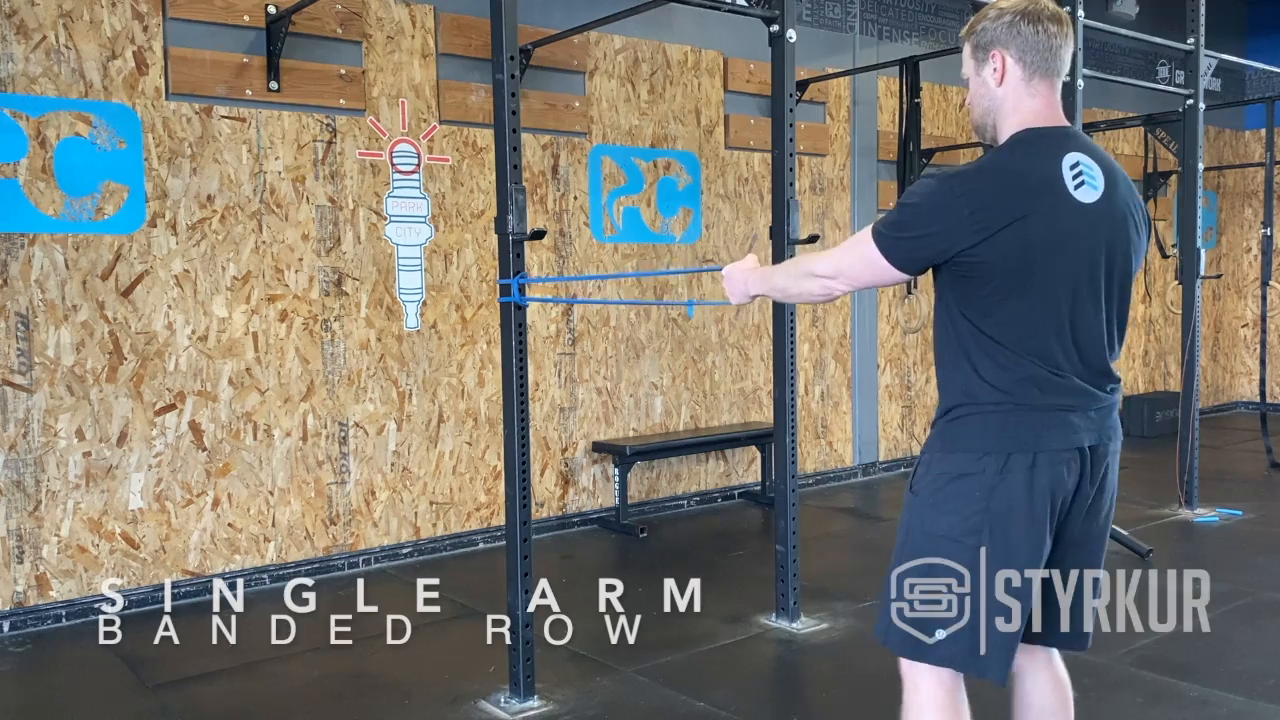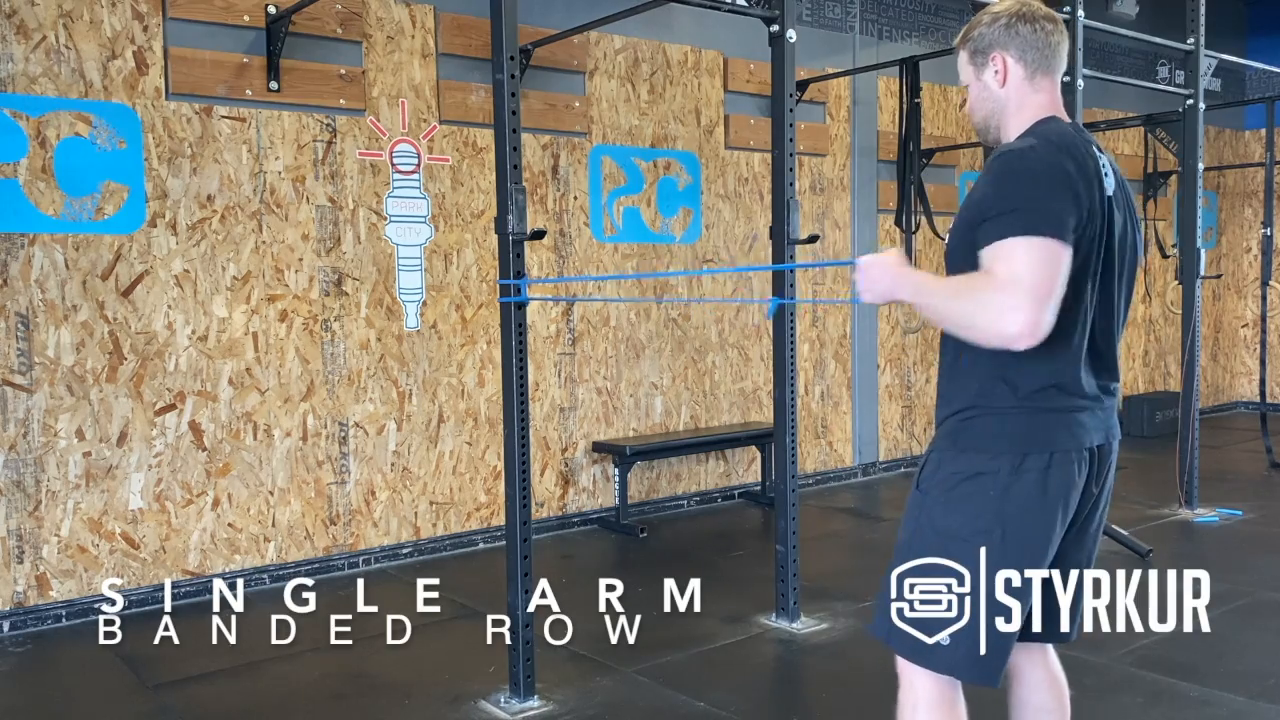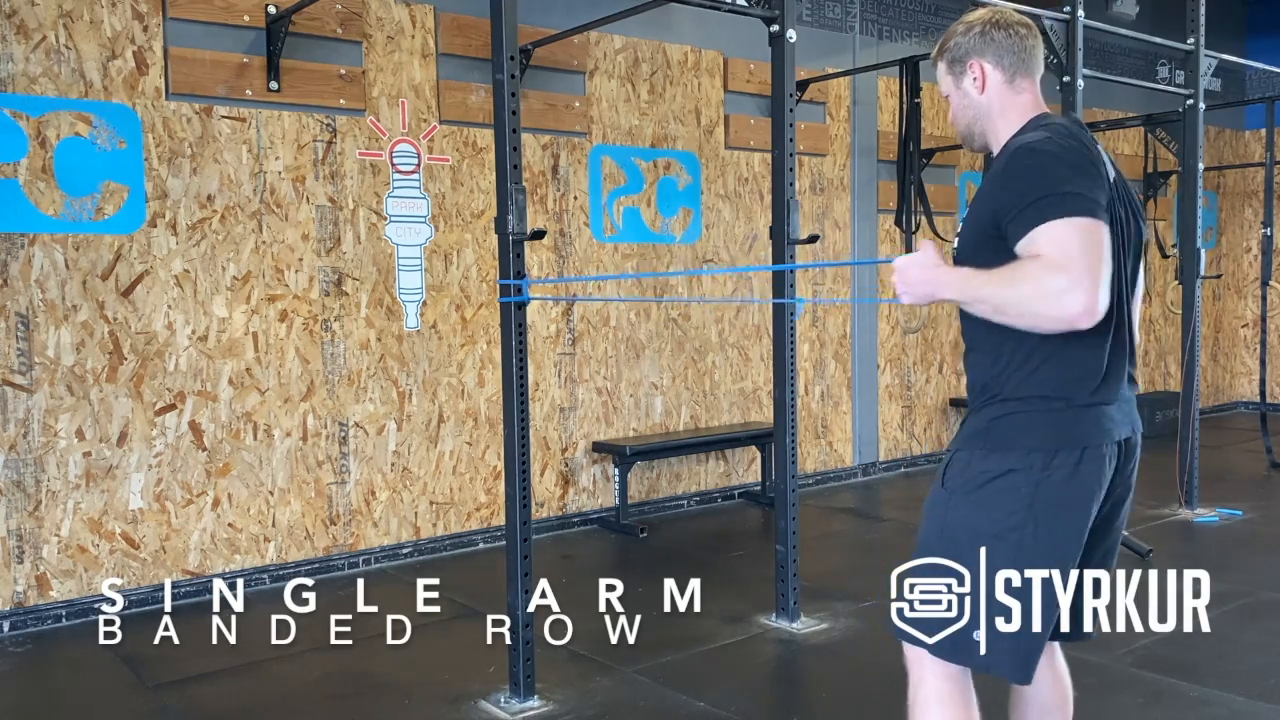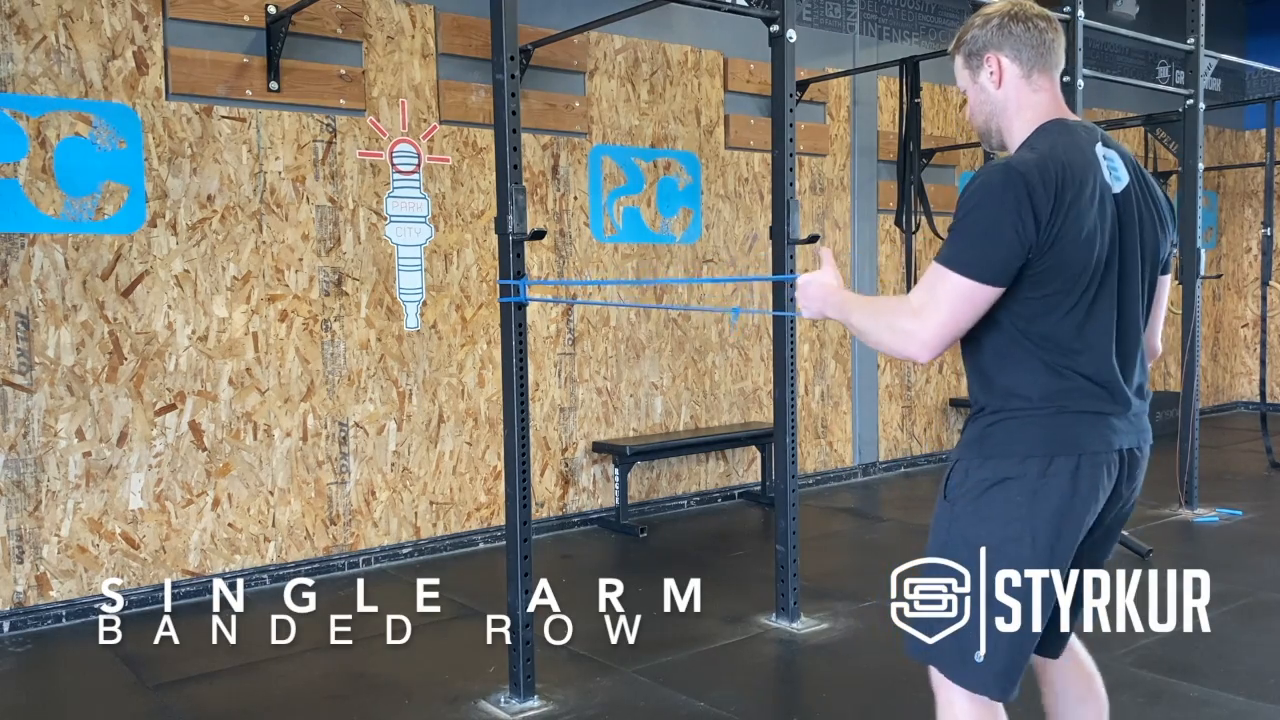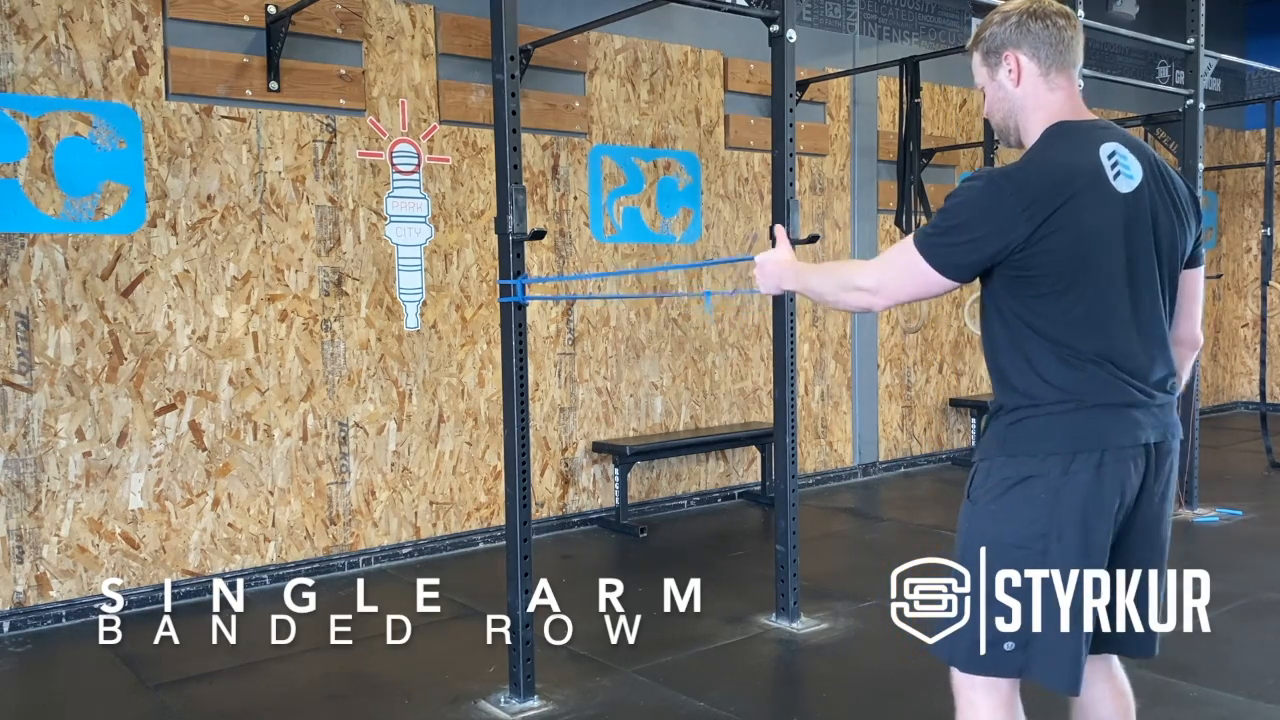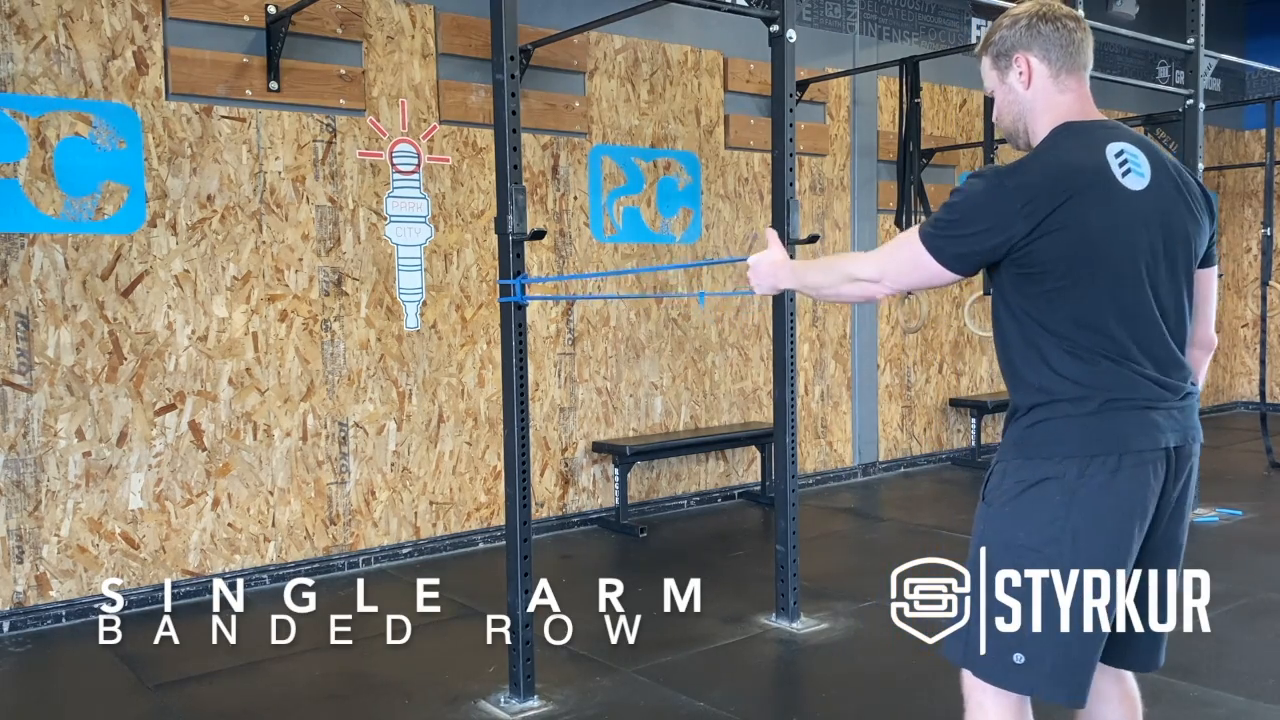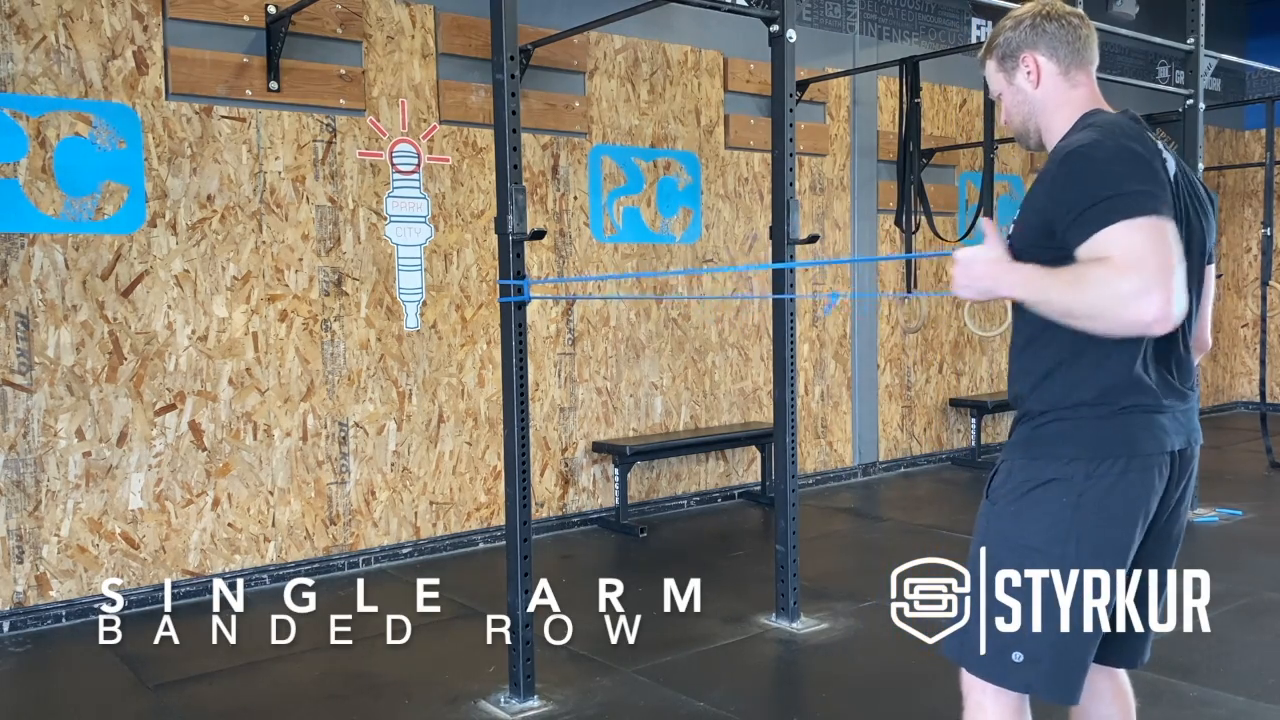
dt=0.4s
person 1, frame 1
left shoulder: (966, 193)
right shoulder: (1120, 189)
left elbow: (830, 274)
left wrist: (754, 279)
left hip: (993, 454)
right hip: (1089, 447)
left knee: (929, 659)
right knee: (1031, 642)
person 1, frame 2
left shoulder: (1034, 163)
right shoulder: (1098, 172)
left elbow: (1014, 320)
left wrist: (907, 282)
left hip: (1002, 450)
right hip: (1081, 442)
left knee: (924, 656)
right knee: (1024, 640)
person 1, frame 3
left shoulder: (1037, 158)
right shoulder: (1087, 160)
left elbow: (1078, 296)
right elbow: (1099, 308)
left wrist: (941, 279)
left hip: (1027, 443)
right hip: (1101, 435)
left knee: (932, 649)
right knee: (1029, 638)
person 1, frame 4
left shoulder: (1016, 183)
right shoulder: (1137, 180)
left elbow: (917, 333)
right elbow: (1149, 339)
left wrist: (832, 299)
left hip: (1026, 457)
right hip: (1117, 449)
right knee: (1052, 638)
person 1, frame 5
left shoulder: (1014, 192)
right shoulder: (1164, 180)
left elbow: (876, 288)
right elbow: (1187, 337)
left wrist: (788, 273)
left hip: (1050, 458)
right hip: (1148, 449)
right knee: (1094, 653)
person 1, frame 6
left shoulder: (1016, 188)
right shoulder: (1177, 180)
left elbow: (875, 275)
right elbow: (1200, 340)
left wrist: (782, 271)
left hip: (1069, 460)
right hip: (1168, 450)
right knee: (1104, 660)
person 1, frame 7
left shoulder: (1093, 158)
right shoulder: (1161, 165)
left elbow: (1151, 301)
right elbow: (1188, 329)
left wrist: (1009, 278)
left hip: (1075, 457)
right hip: (1159, 446)
right knee: (1094, 656)
